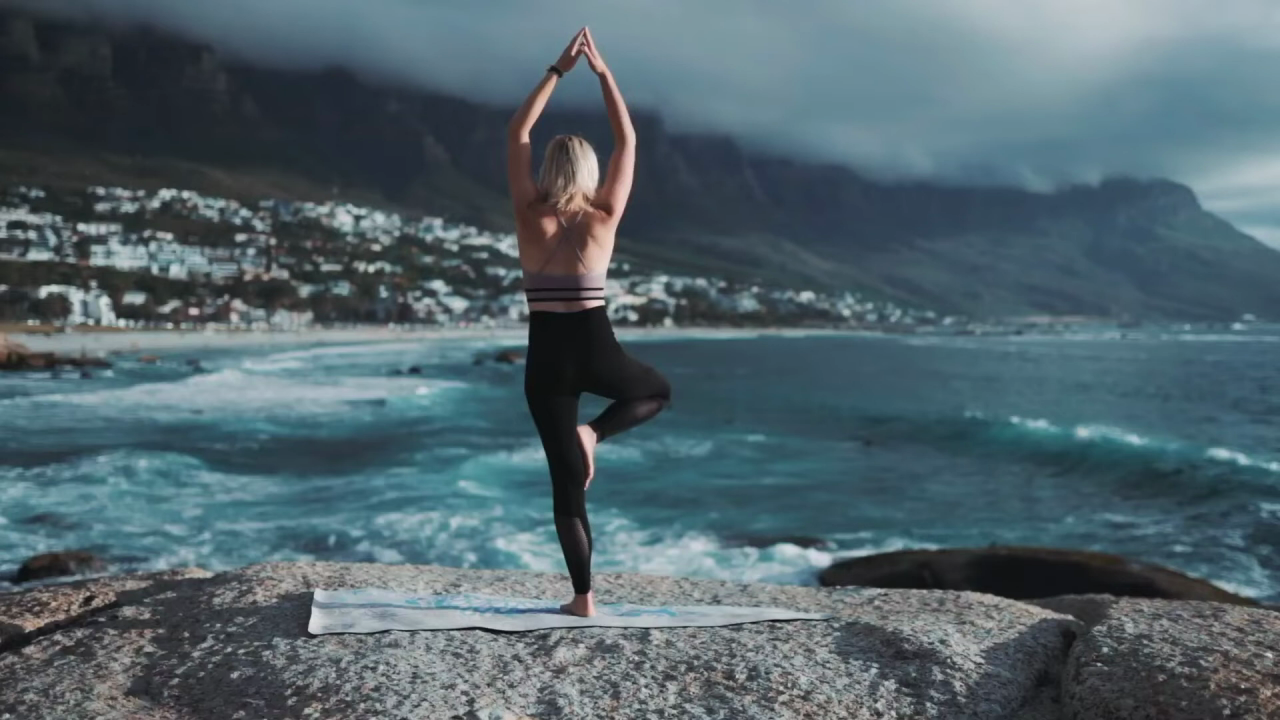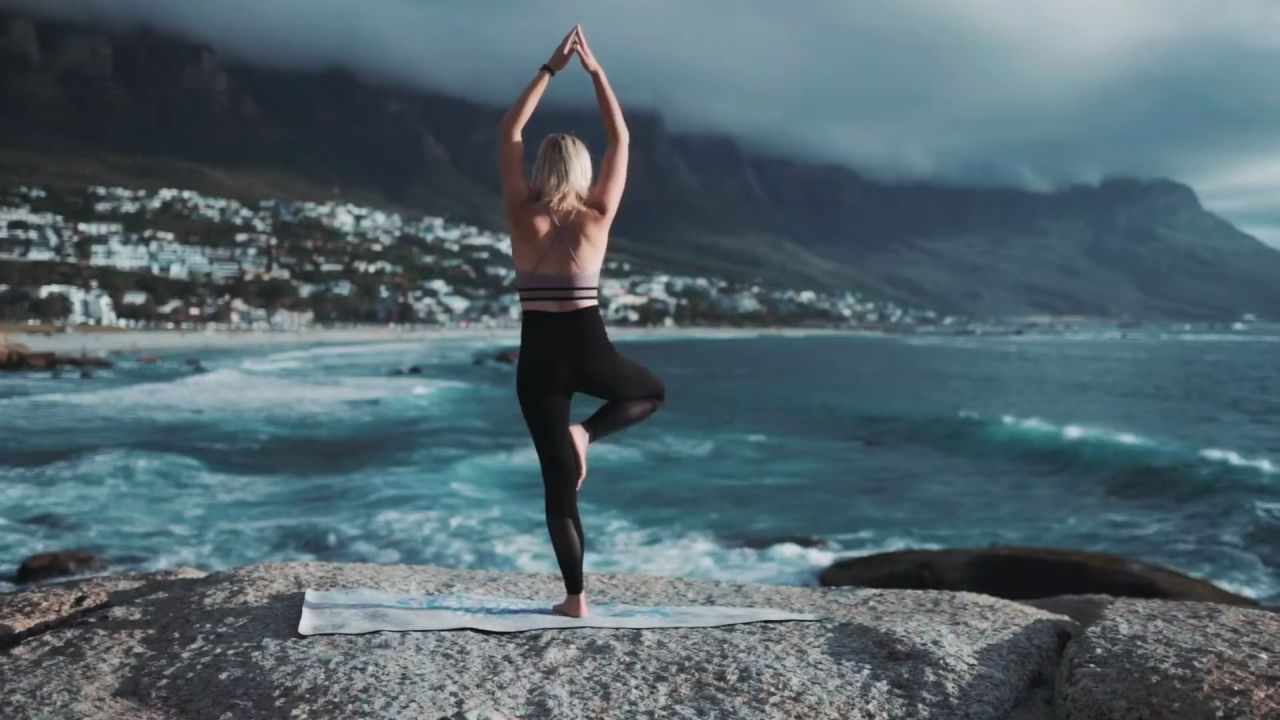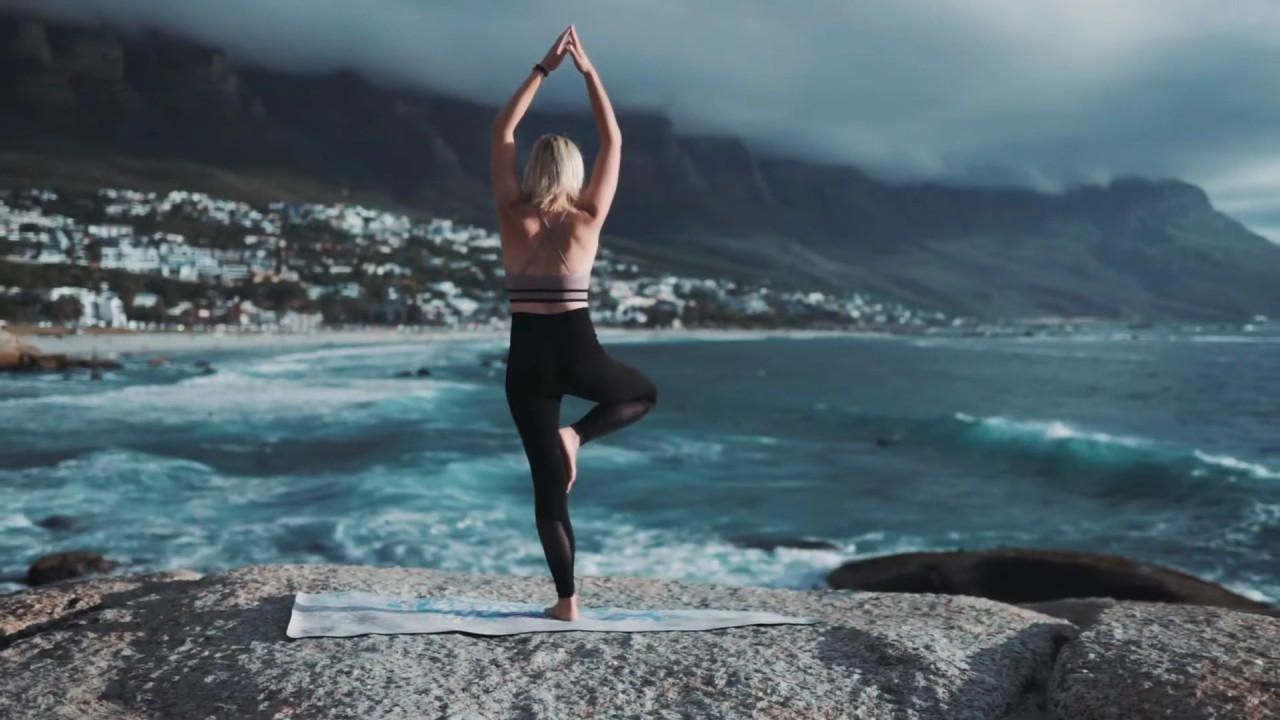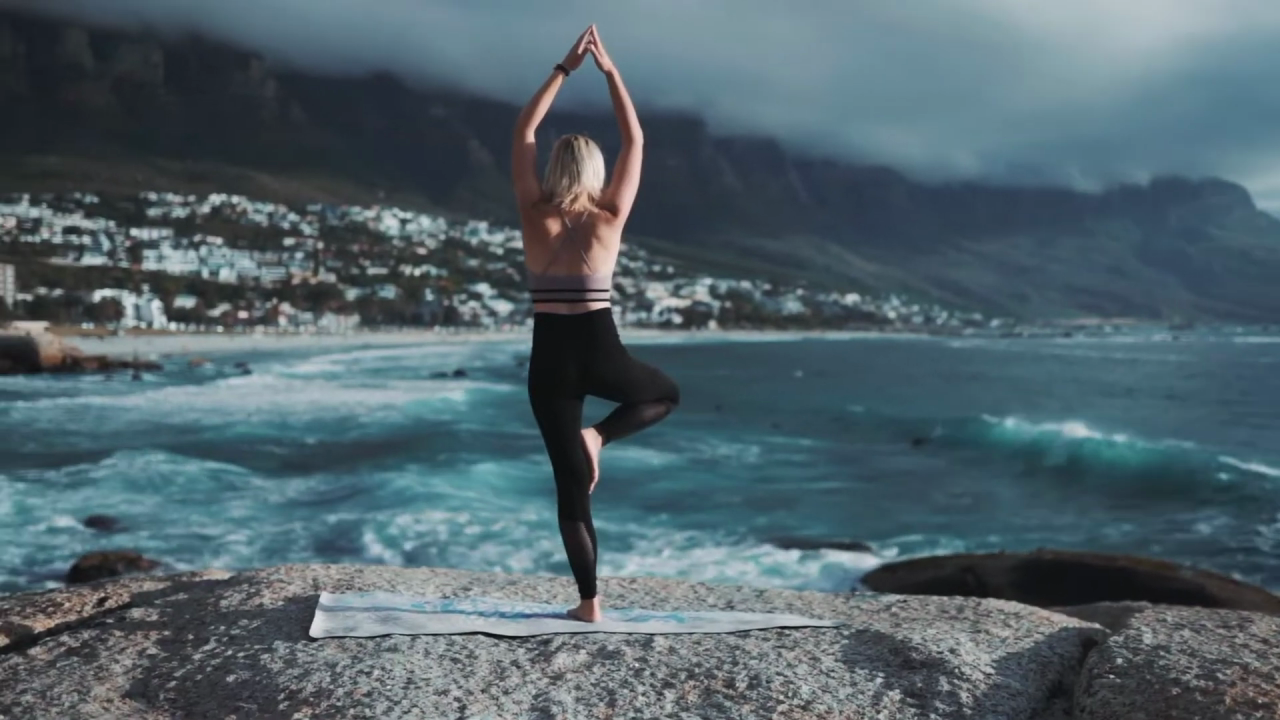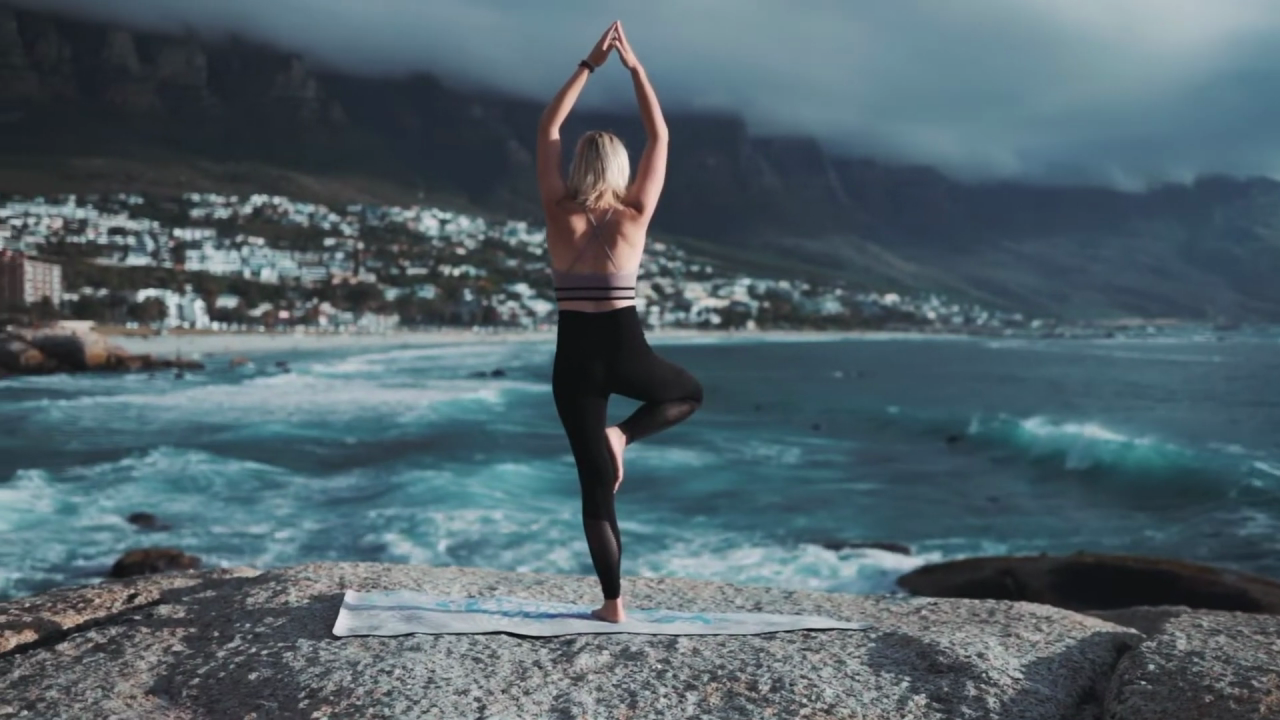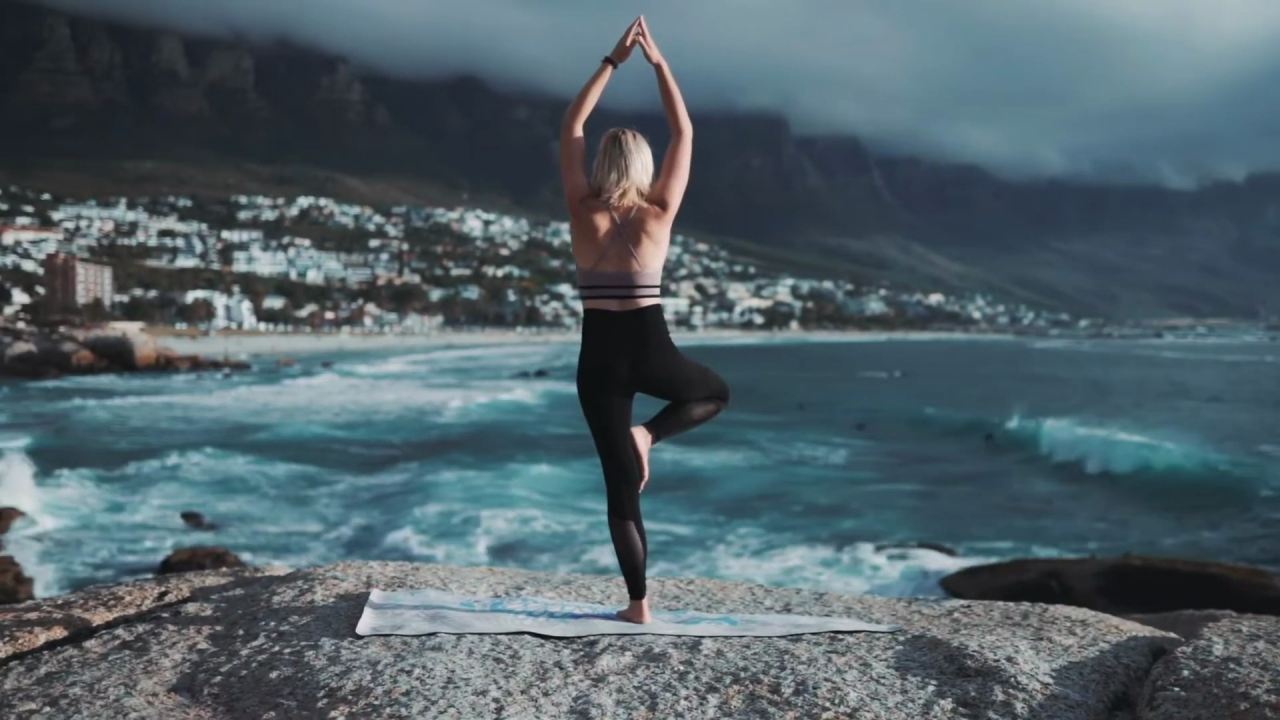
dt=0.5s
person 1, frame 1
left shoulder: (529, 217)
right shoulder: (604, 218)
left elbow: (517, 134)
right elbow: (627, 139)
left wrist: (558, 69)
right wrist: (600, 70)
left hip: (546, 359)
right hip: (596, 353)
left knee: (566, 483)
right knee: (657, 390)
left ankle: (583, 598)
right ankle: (594, 432)
person 1, frame 2
left shoulder: (522, 216)
right shoulder: (598, 218)
left elbow: (510, 132)
right elbow: (621, 139)
left wrist: (550, 68)
right wrist: (595, 69)
left hip: (539, 357)
right hip: (589, 351)
left knee: (559, 484)
right knee: (652, 391)
left ankle: (576, 599)
right ankle: (586, 433)
person 1, frame 3
left shoulder: (513, 217)
right shoulder: (588, 219)
left elbow: (502, 133)
right elbow: (613, 140)
left wrist: (543, 69)
right wrist: (587, 70)
left hip: (527, 359)
right hip: (578, 354)
left knee: (548, 486)
right knee: (644, 393)
left ankle: (566, 602)
right ankle: (577, 435)
person 1, frame 4
left shoulder: (534, 216)
right shoulder: (609, 218)
left elbow: (523, 133)
right elbow: (635, 139)
left wrist: (564, 68)
right wrist: (608, 68)
left hip: (550, 361)
right hip: (600, 354)
left knee: (570, 487)
right knee: (666, 393)
left ankle: (589, 604)
right ankle: (599, 436)
person 1, frame 5
left shoulder: (559, 214)
right shoulder: (635, 216)
left elbow: (548, 129)
right elbow: (660, 136)
left wrist: (589, 65)
right wrist: (633, 65)
left hip: (574, 359)
right hip: (625, 353)
left knee: (595, 487)
right knee: (690, 392)
left ankle: (613, 604)
right ankle: (624, 435)
person 1, frame 6
left shoulder: (583, 213)
right shoulder: (659, 213)
left elbow: (571, 127)
right elbow: (684, 132)
left wrist: (613, 60)
right wrist: (656, 61)
left hip: (599, 358)
right hip: (650, 352)
left knee: (621, 487)
right knee: (716, 391)
left ankle: (638, 605)
right ankle: (649, 433)
